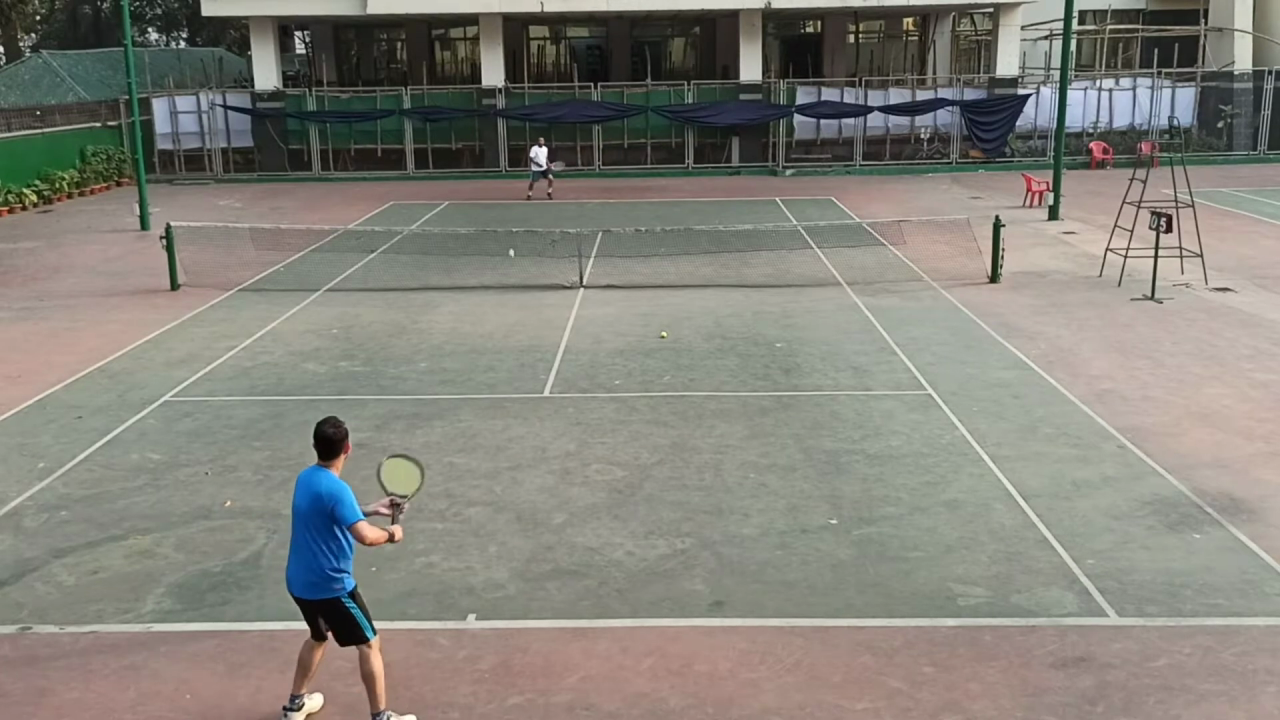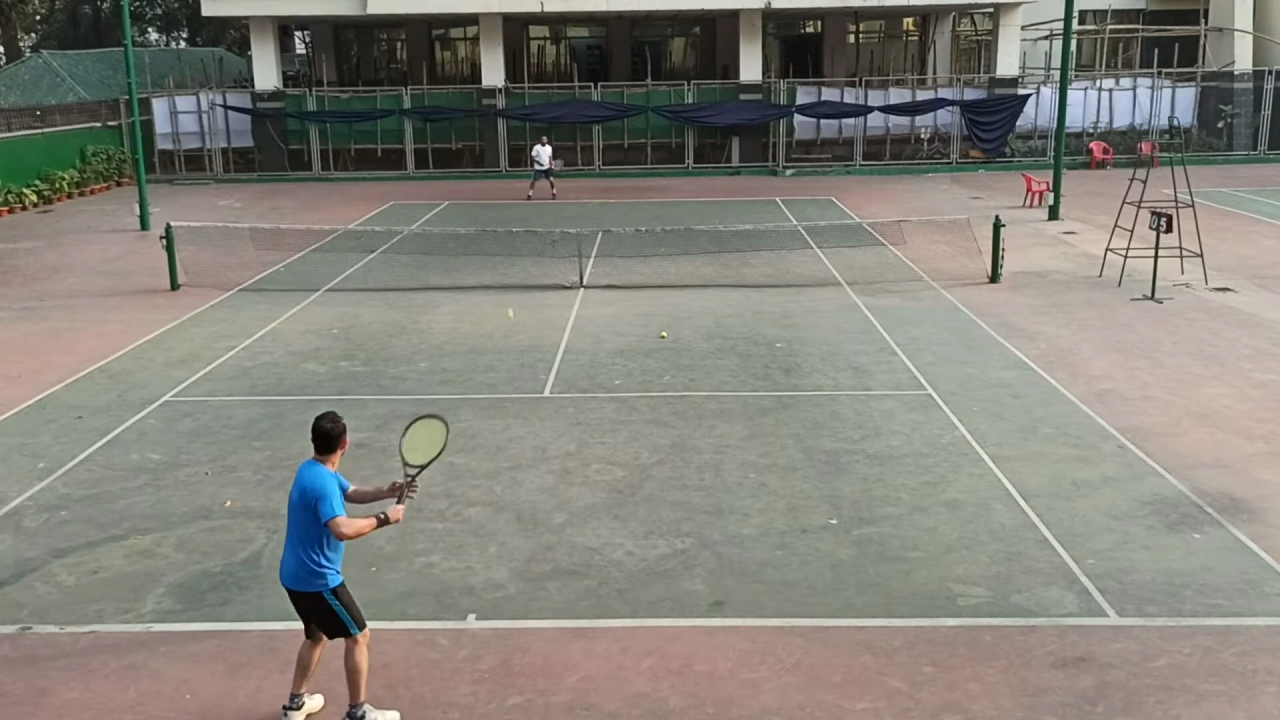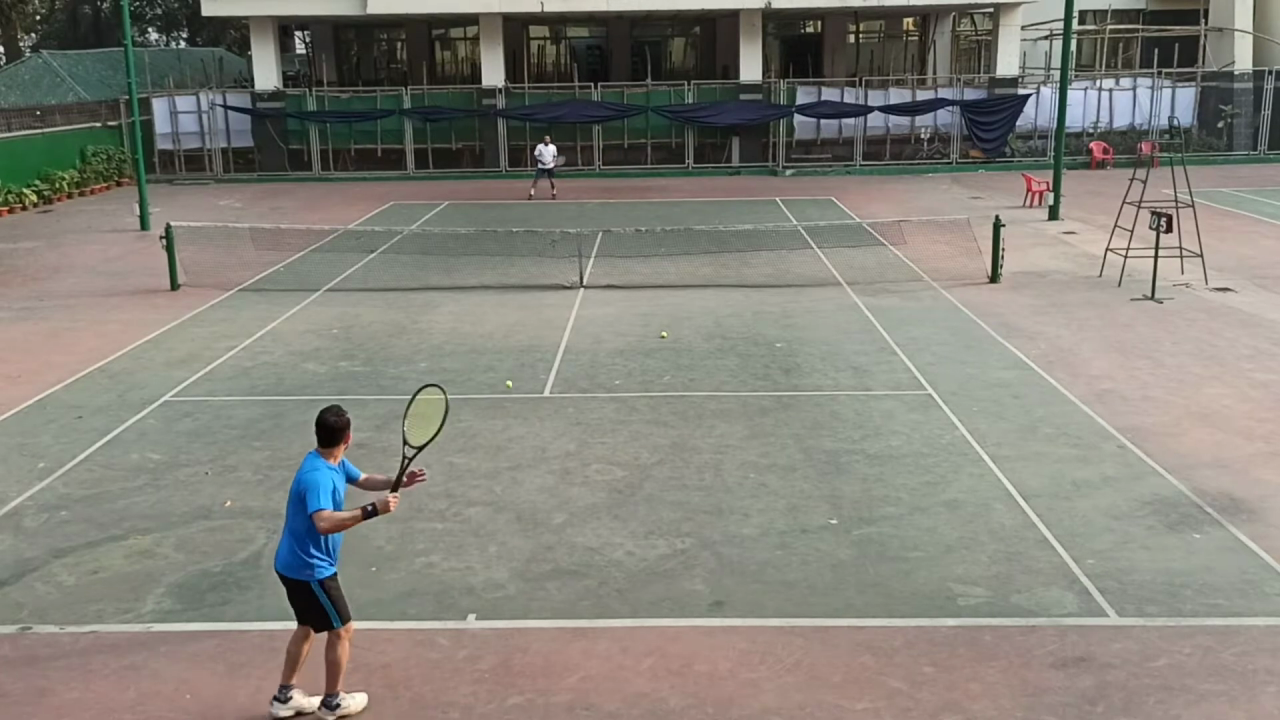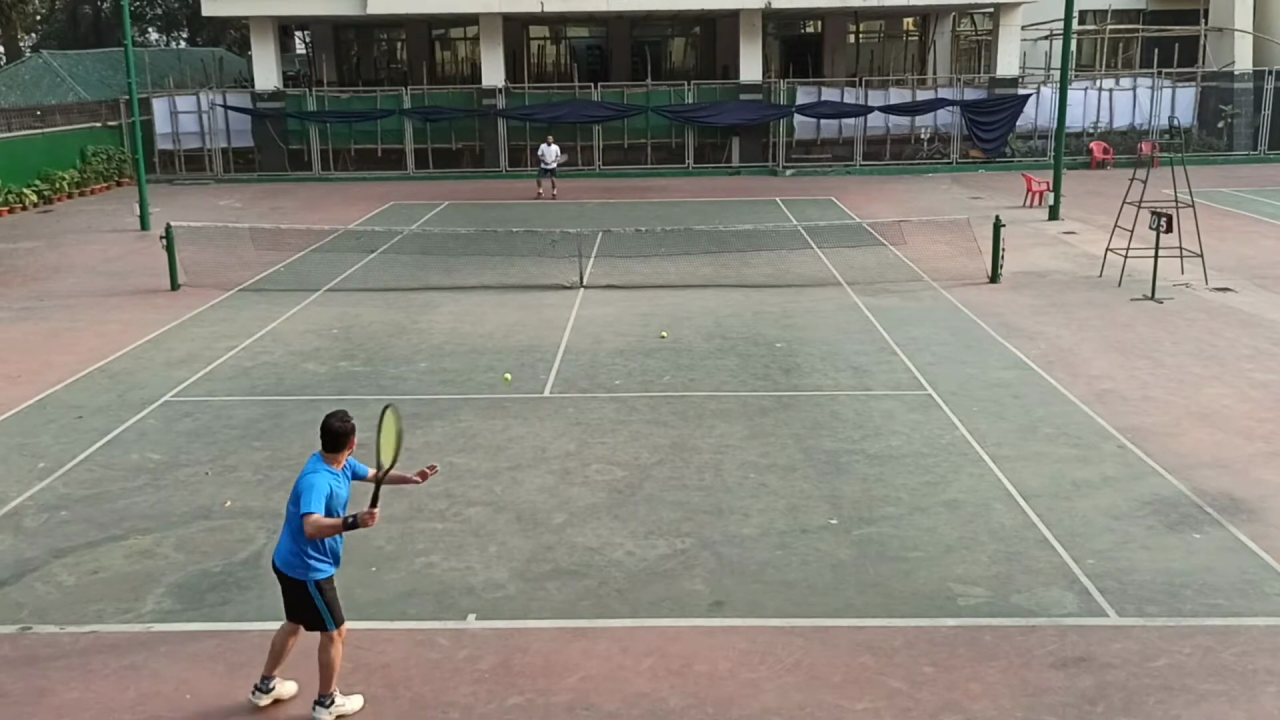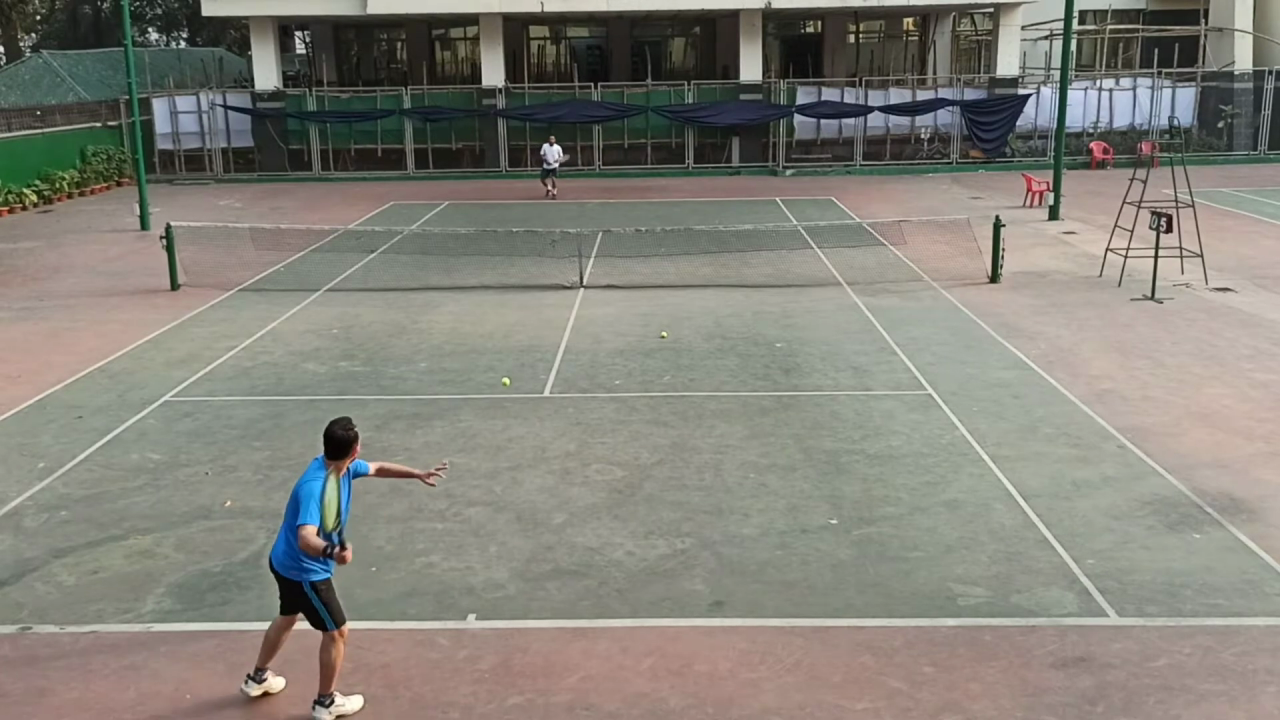
dt=0.1s
person 1, frame 1
left shoulder: (305, 478)
right shoulder: (335, 489)
right elbow: (364, 536)
left wrist: (374, 508)
right wrist: (391, 534)
left hip: (299, 583)
right hip: (331, 585)
left knee: (317, 637)
right knee: (369, 645)
person 1, frame 2
left shoulder: (315, 469)
right shoulder: (321, 482)
left elbow: (351, 493)
right elbow: (343, 529)
left wrist: (389, 490)
right wrist: (385, 518)
left hip: (297, 575)
right hip: (317, 579)
left knee: (316, 635)
right knee: (358, 637)
person 1, frame 3
left shoulder: (334, 464)
right shoulder: (317, 476)
left elbow: (364, 480)
right elbow: (324, 523)
left wrist: (399, 482)
right wrist: (371, 510)
left hip: (294, 565)
right hip: (309, 569)
left knee: (306, 627)
right knee: (341, 631)
person 1, frame 4
left shoulder: (343, 465)
right shoulder: (316, 480)
left elbow: (374, 475)
right elbow: (312, 527)
left wrist: (412, 477)
right wrist: (353, 522)
left hip: (290, 563)
right hip: (307, 569)
left knee: (294, 625)
right knee: (334, 632)
left ankle: (265, 687)
person 1, frame 5
left shoulder: (344, 468)
right shoulder: (314, 487)
left elbow: (377, 468)
right elbow: (306, 539)
left wrist: (418, 473)
right wrist: (332, 550)
left hip: (287, 563)
right hip: (302, 570)
left knee: (287, 617)
right knee: (336, 632)
left ankle: (257, 678)
